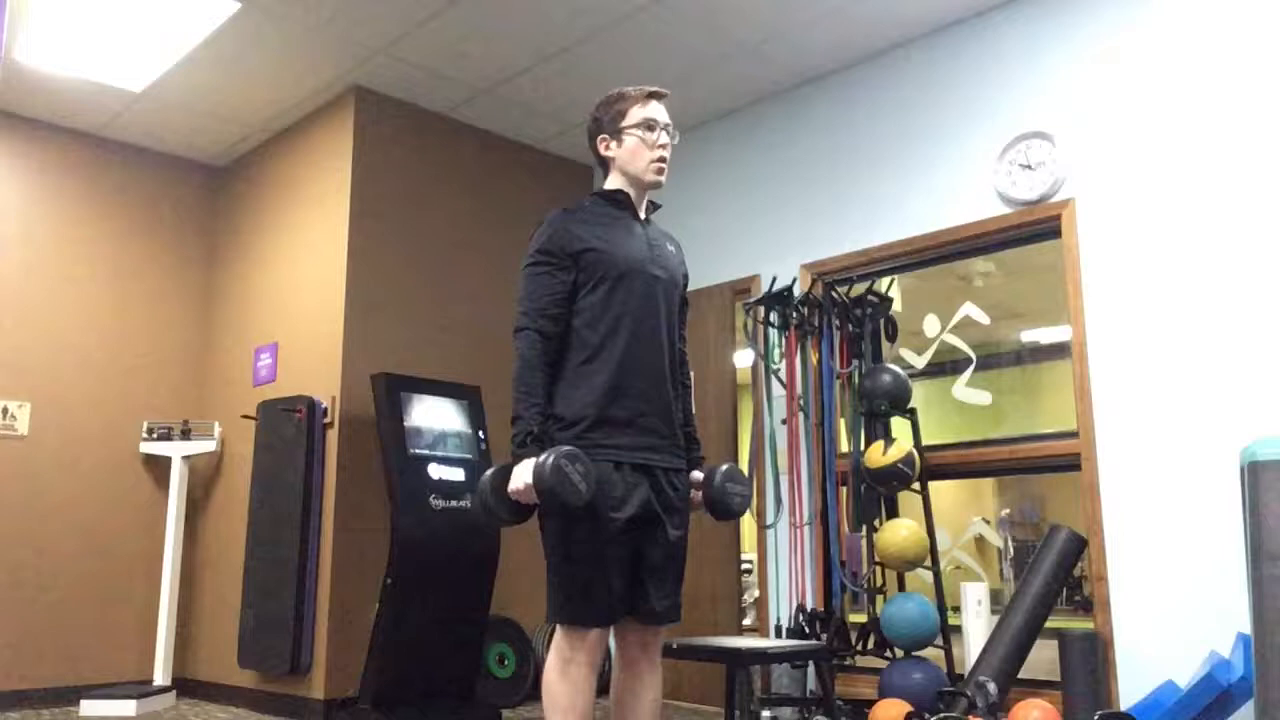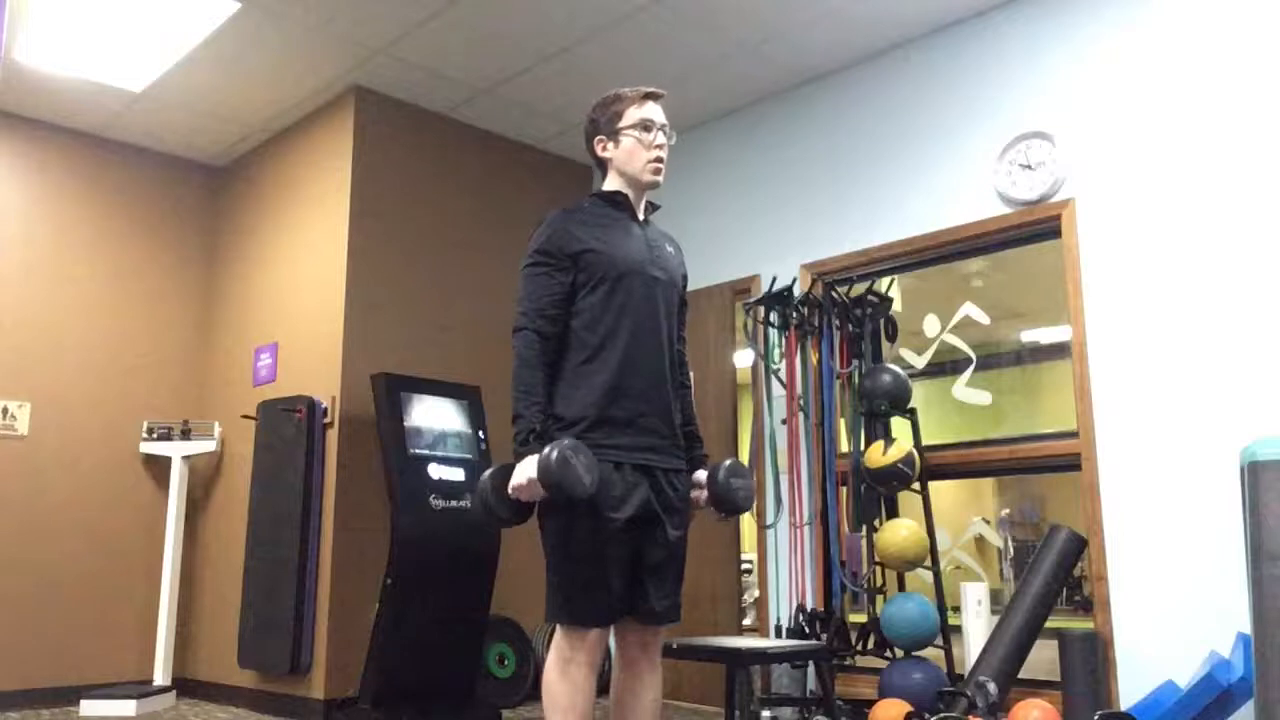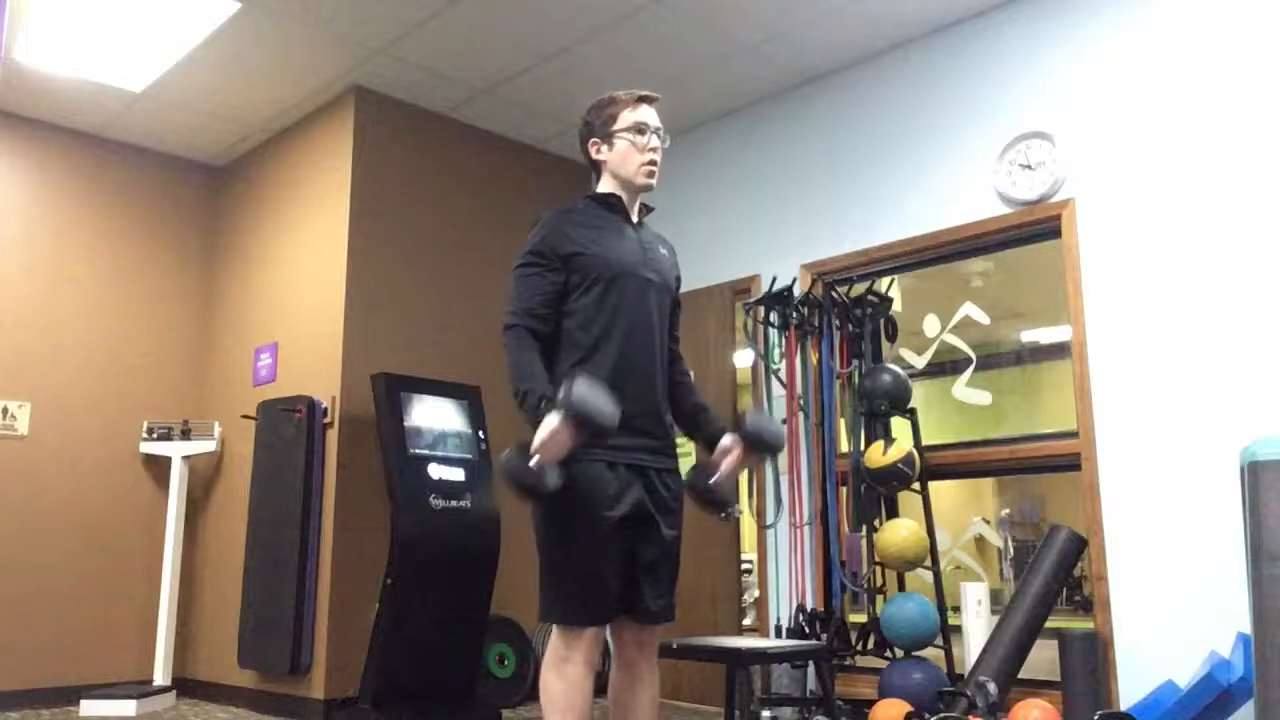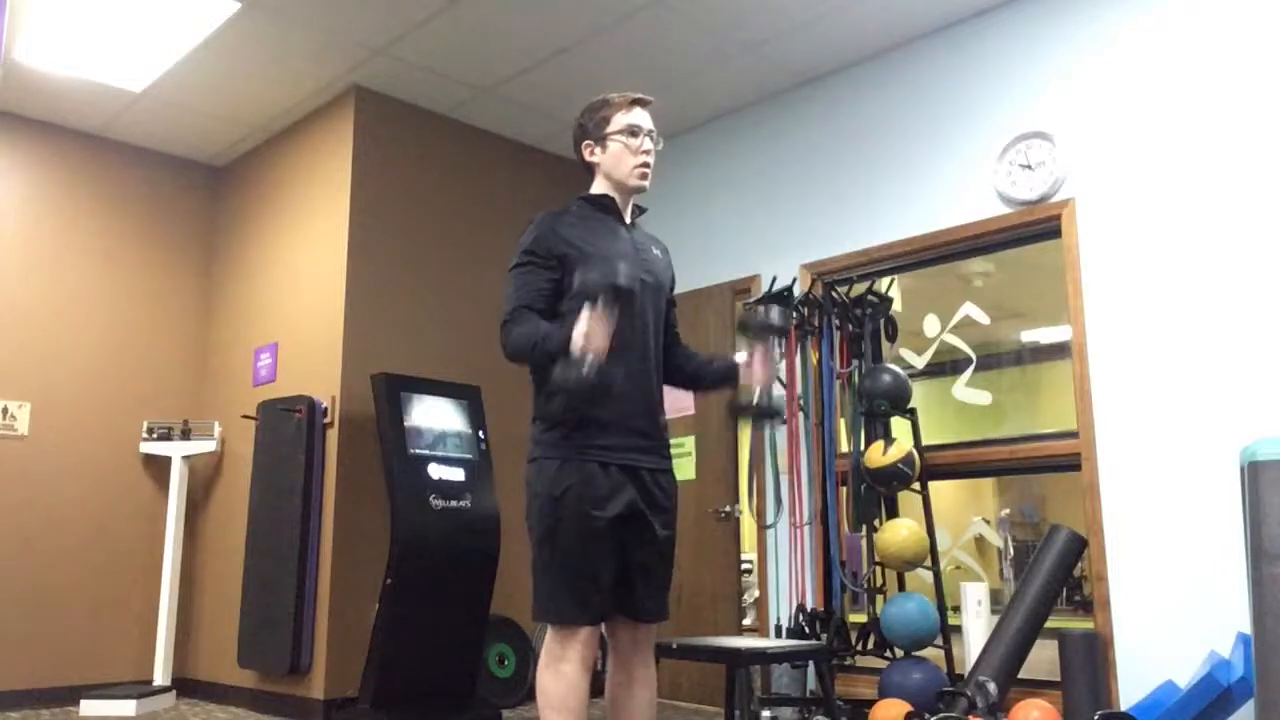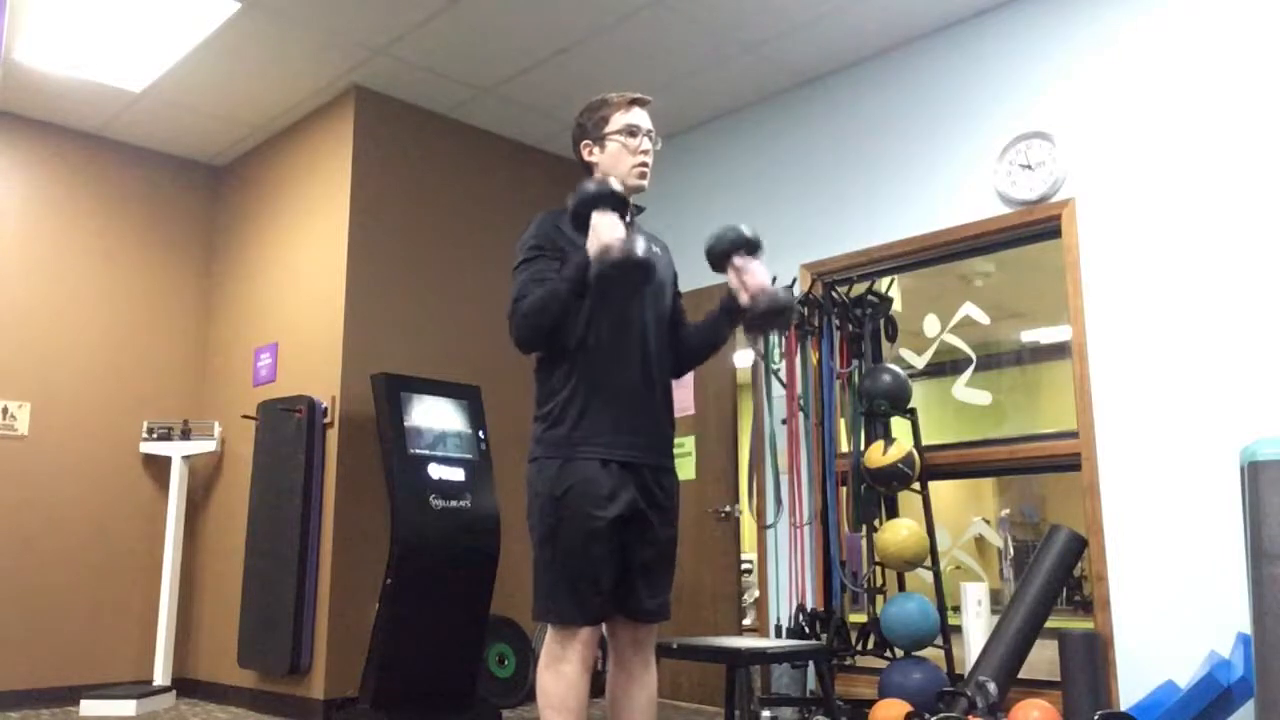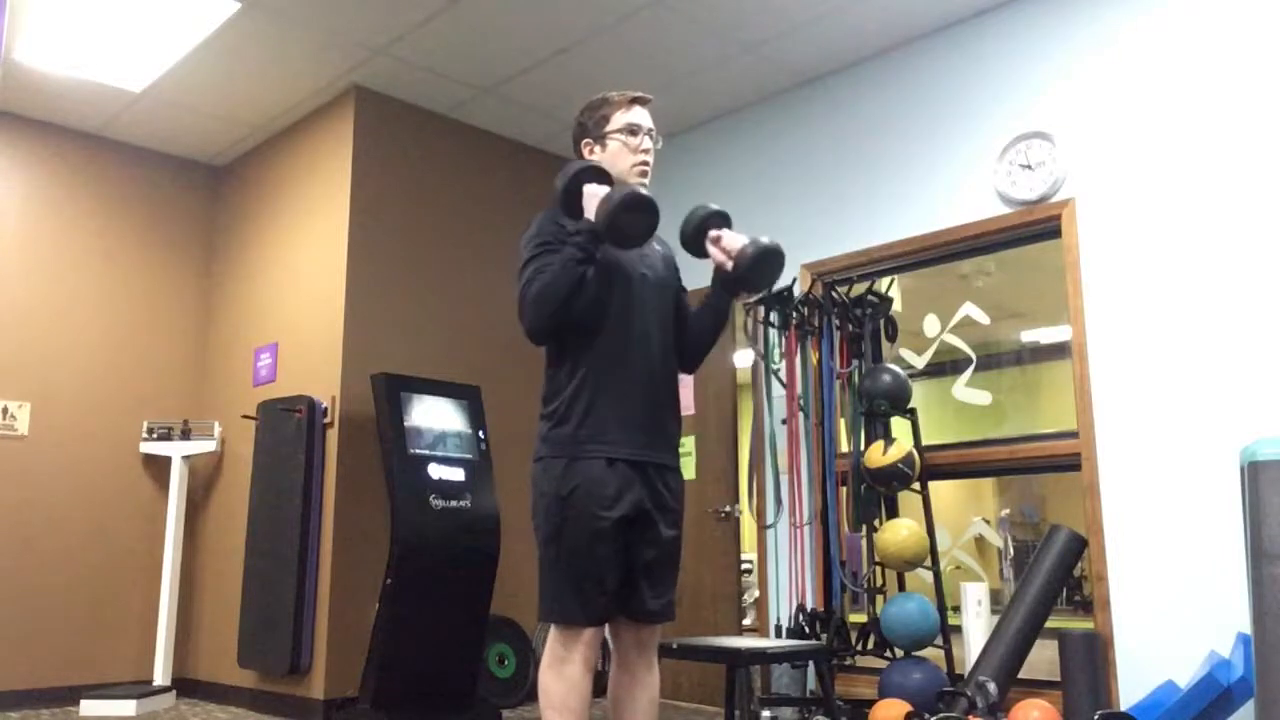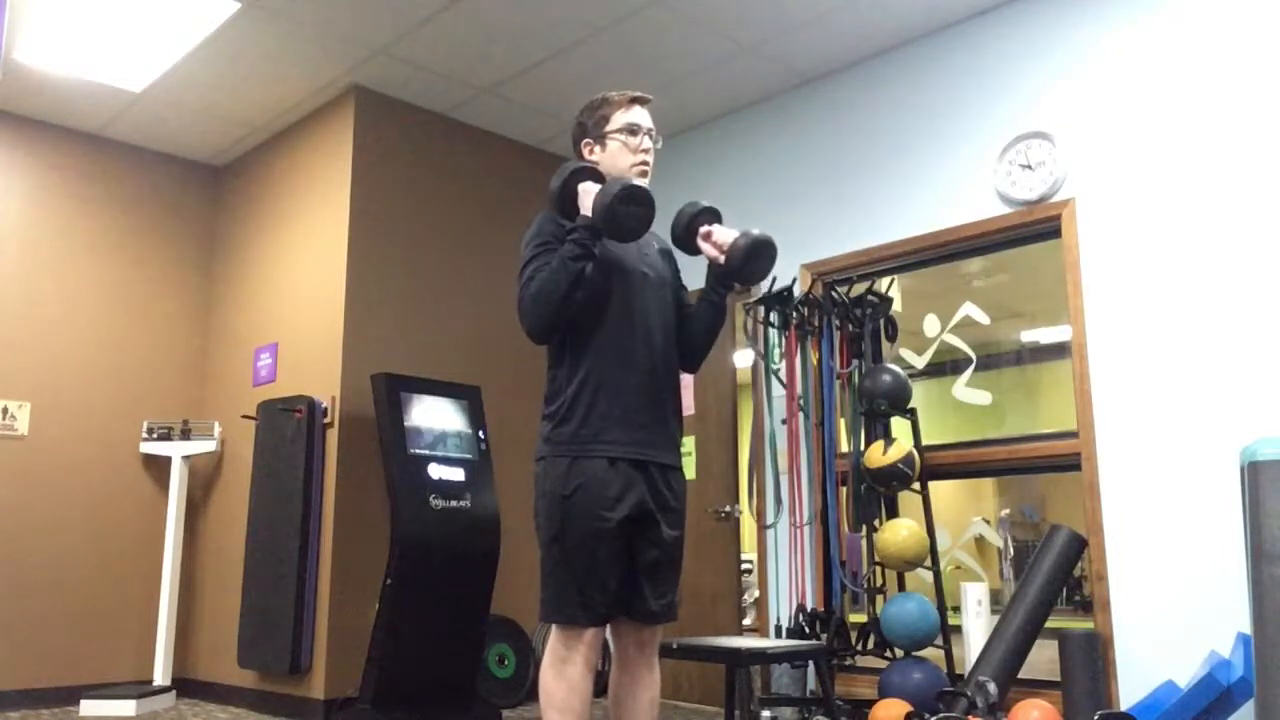
dt=0.2s
person 1, frame 1
left shoulder: (669, 247)
right shoulder: (569, 228)
right elbow: (533, 342)
left wrist: (694, 459)
right wrist: (528, 447)
left hip: (661, 467)
right hip: (590, 462)
left knee: (646, 633)
right knee: (582, 631)
person 1, frame 2
left shoulder: (667, 248)
right shoulder: (568, 229)
right elbow: (531, 339)
left wrist: (696, 457)
right wrist: (530, 441)
left hip: (659, 466)
right hip: (588, 465)
left knee: (646, 633)
right knee: (581, 631)
person 1, frame 3
left shoulder: (662, 250)
right shoulder: (563, 231)
right elbow: (521, 335)
left wrist: (712, 435)
right wrist: (542, 409)
left hip: (654, 464)
right hip: (584, 461)
left knee: (643, 632)
right knee: (578, 630)
person 1, frame 4
left shoulder: (654, 250)
right shoulder: (556, 231)
right elbow: (514, 332)
left wrist: (727, 370)
right wrist: (567, 339)
left hip: (647, 464)
right hip: (577, 459)
left knee: (638, 631)
right knee: (574, 629)
person 1, frame 5
left shoulder: (657, 250)
right shoulder: (557, 229)
left elbow: (676, 357)
right elbow: (525, 326)
left wrist: (732, 307)
right wrist: (588, 261)
left hip: (649, 462)
right hip: (578, 459)
left knee: (638, 631)
right knee: (573, 629)
person 1, frame 6
left shoulder: (659, 249)
right shoulder: (560, 225)
left elbow: (687, 352)
right elbow: (537, 318)
left wrist: (725, 280)
right wrist: (589, 234)
left hip: (654, 461)
right hip: (582, 458)
left knee: (641, 632)
right knee: (576, 630)
person 1, frame 7
left shoulder: (657, 247)
right shoulder: (560, 225)
left elbow: (689, 352)
right elbow: (537, 317)
left wrist: (720, 276)
right wrist: (587, 232)
left hip: (657, 461)
right hip: (584, 457)
left knee: (642, 633)
right knee: (578, 631)
